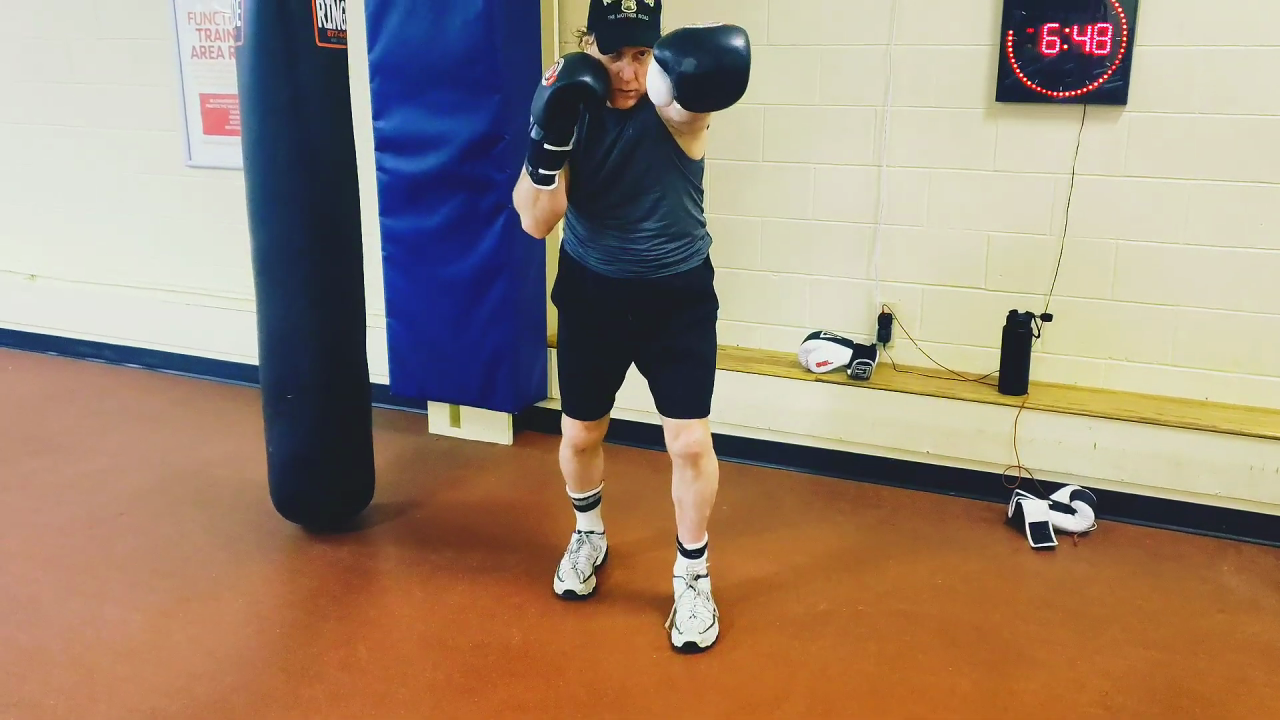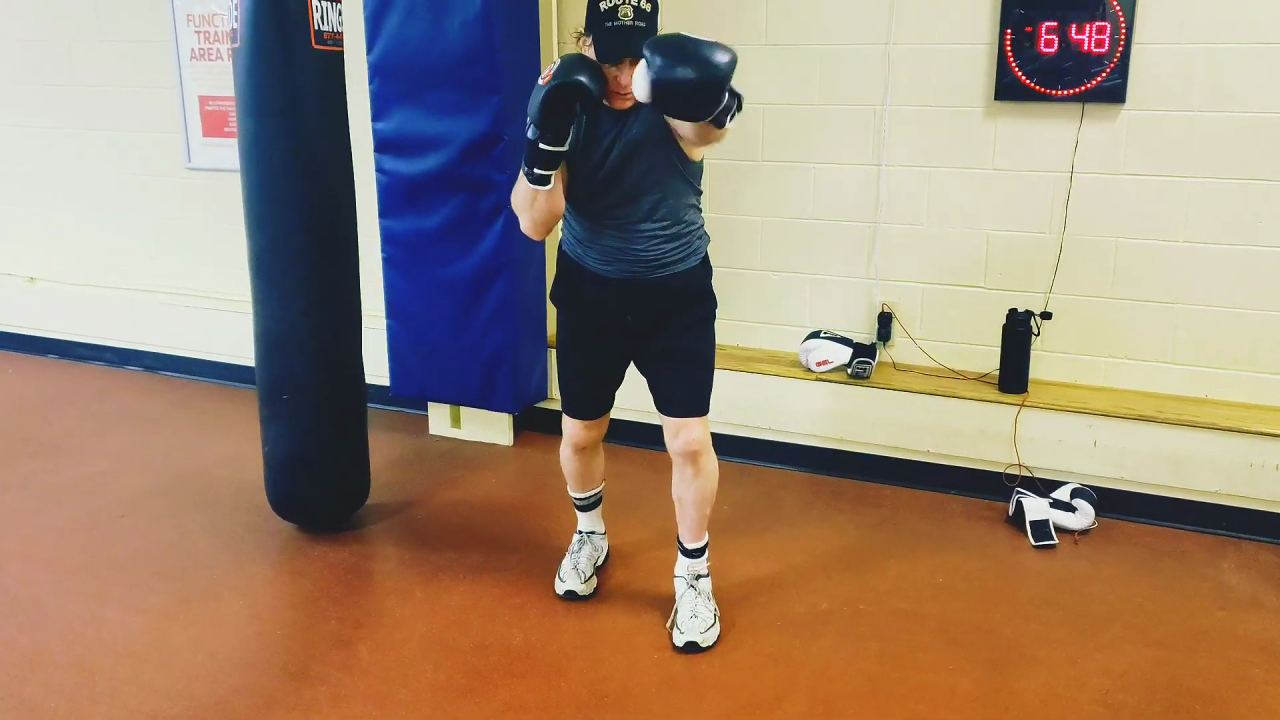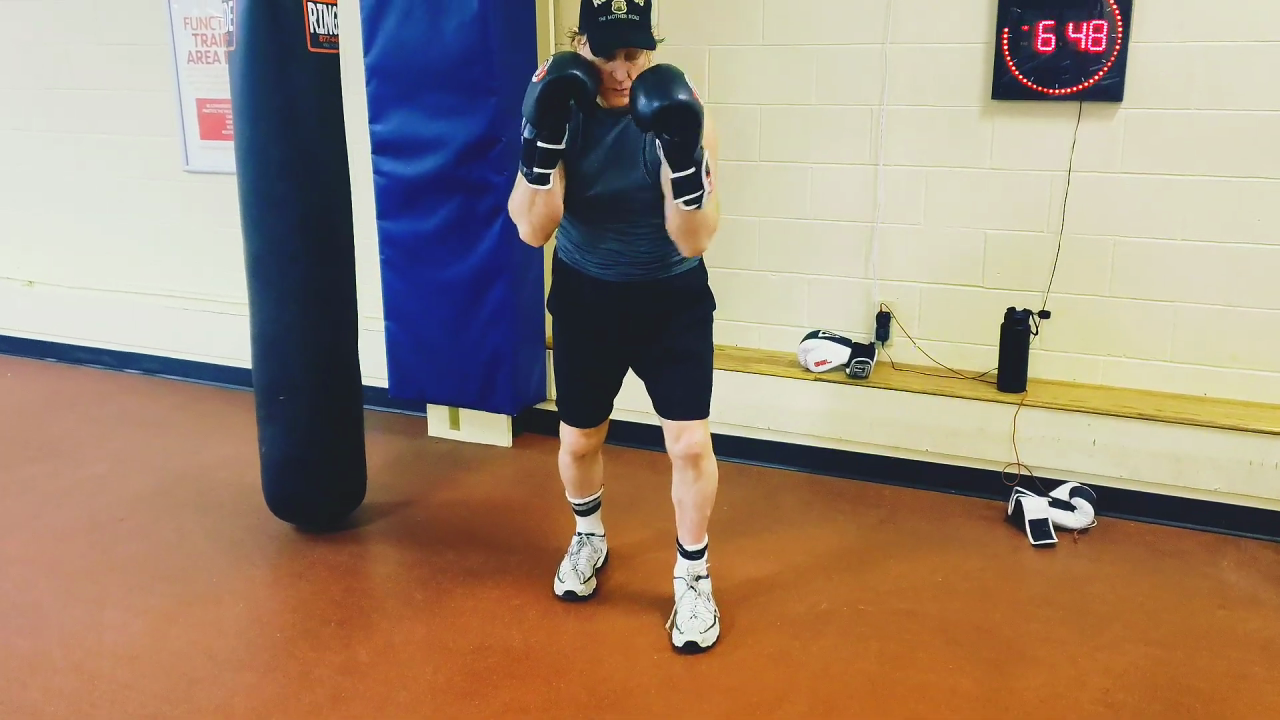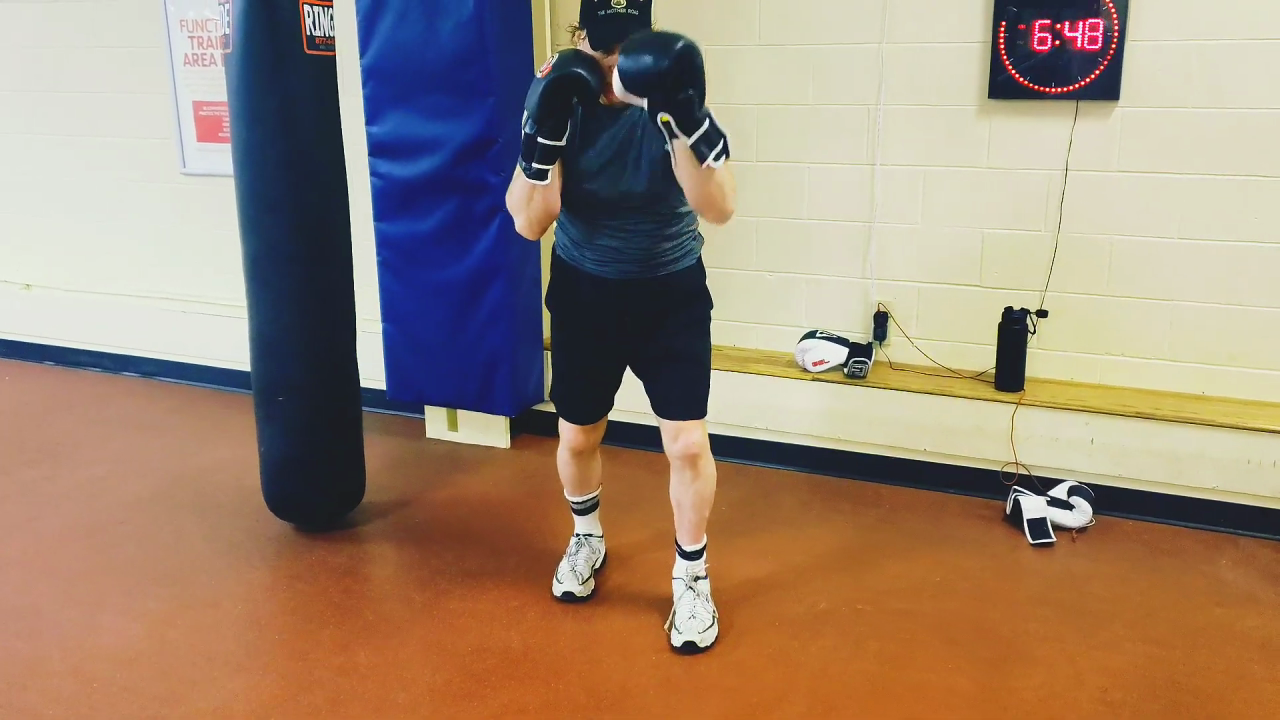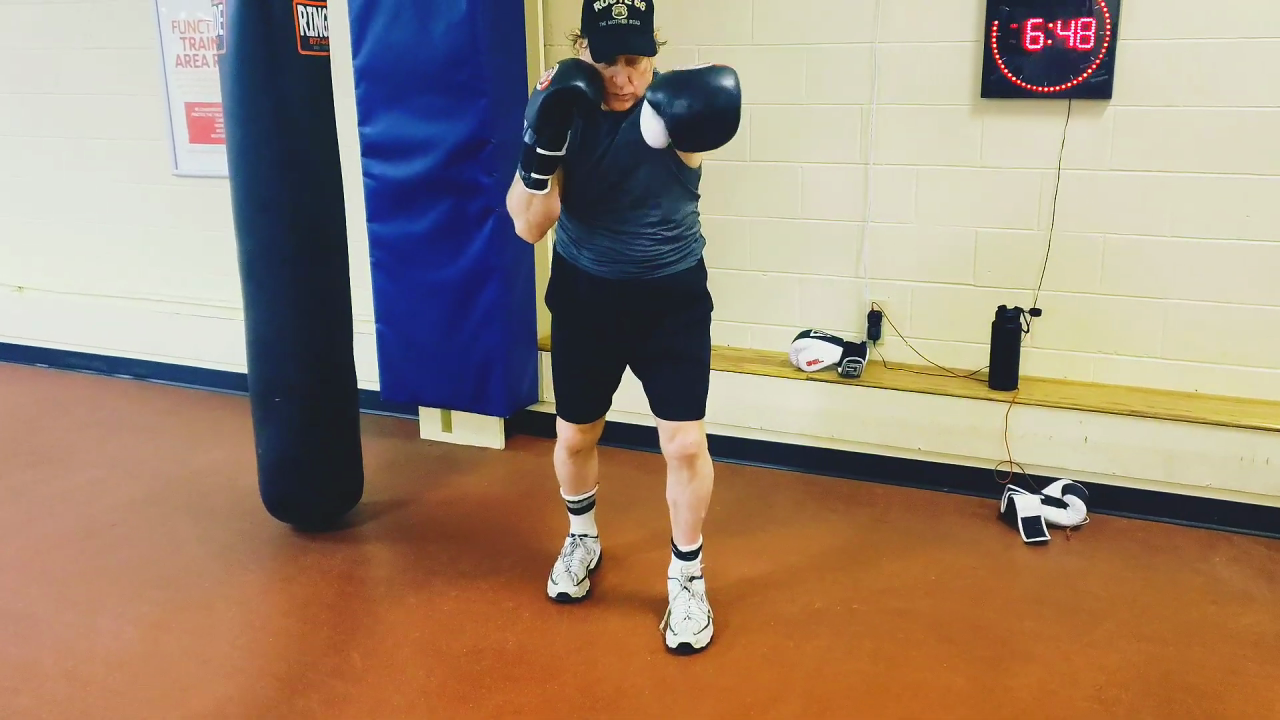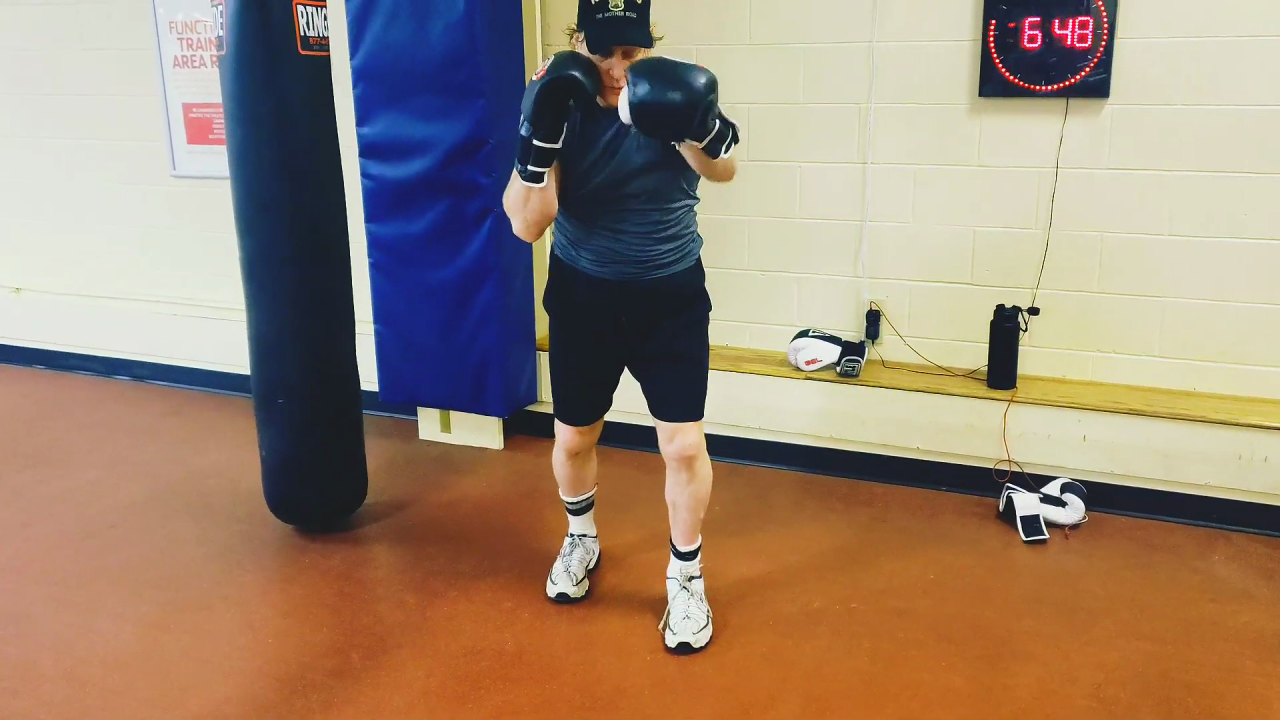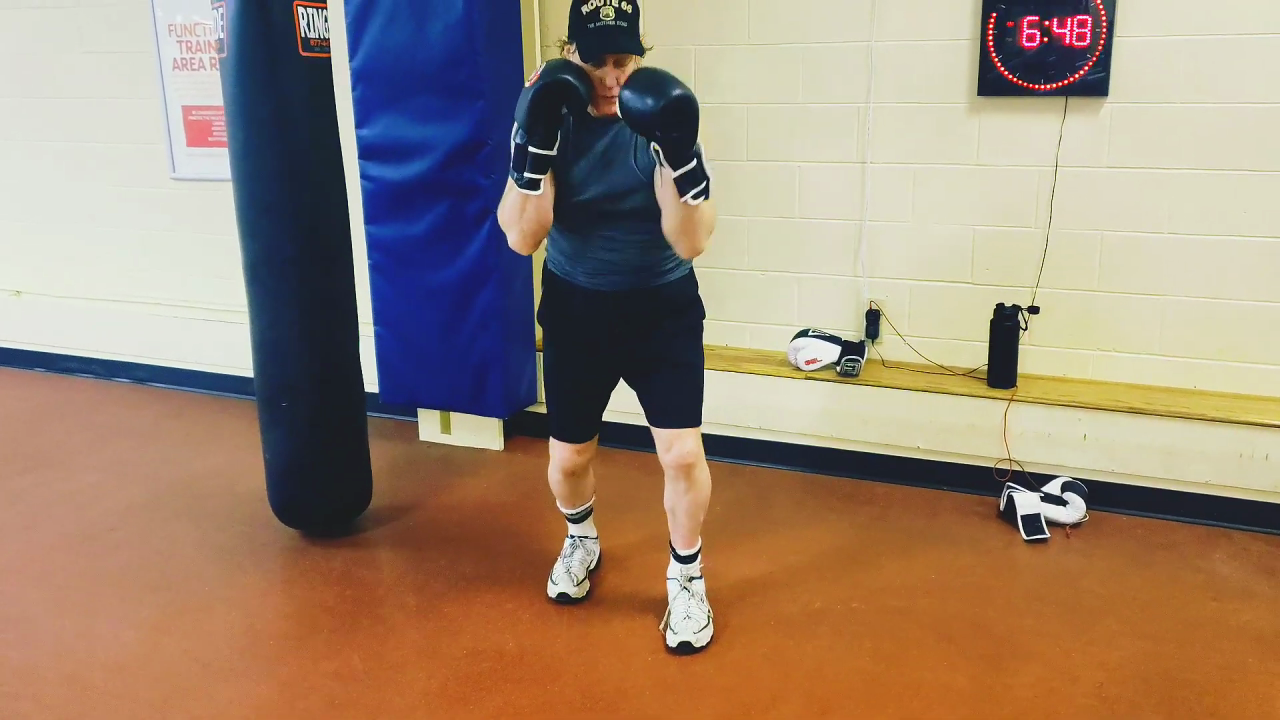
dt=0.3s
person 1, frame 1
left shoulder: (671, 102)
right shoulder: (569, 104)
left elbow: (691, 93)
right elbow: (535, 221)
left wrist: (697, 71)
right wrist: (550, 134)
left hip: (678, 294)
right hip: (592, 293)
left knee: (690, 443)
right knee: (580, 434)
left ankle: (693, 576)
right ankle: (589, 535)
person 1, frame 2
left shoulder: (671, 103)
right shoulder: (568, 106)
left elbow: (708, 127)
right elbow: (534, 223)
left wrist: (709, 96)
right wrist: (545, 135)
left hip: (676, 294)
right hip: (590, 292)
left knee: (690, 441)
right knee: (580, 432)
left ankle: (693, 574)
right ankle: (590, 535)
person 1, frame 3
left shoulder: (677, 112)
right shoulder: (558, 109)
left elbow: (695, 241)
right elbow: (532, 229)
left wrist: (680, 157)
right wrist: (544, 135)
left hip: (674, 299)
right hip: (587, 298)
left knee: (691, 445)
right knee: (578, 440)
left ankle: (693, 577)
right ankle: (589, 538)
person 1, frame 4
left shoulder: (671, 103)
right shoulder: (561, 106)
left elbow: (719, 209)
right elbow: (530, 222)
left wrist: (689, 115)
right wrist: (543, 131)
left hip: (671, 297)
right hip: (585, 295)
left knee: (687, 444)
right knee: (576, 437)
left ankle: (691, 576)
right ankle: (587, 537)
person 1, frame 5
left shoulder: (668, 105)
right shoulder: (561, 107)
left elbow: (704, 113)
right elbow: (528, 226)
left wrist: (696, 108)
right wrist: (542, 141)
left hip: (671, 297)
right hip: (585, 295)
left knee: (685, 444)
right knee: (574, 435)
left ankle: (687, 576)
right ankle: (582, 537)
person 1, frame 6
left shoulder: (663, 104)
right shoulder: (559, 105)
left elbow: (724, 167)
right elbow: (526, 225)
left wrist: (702, 127)
right wrist: (538, 134)
left hip: (669, 299)
right hip: (582, 297)
left knee: (684, 446)
right knee: (572, 438)
left ankle: (686, 576)
right ankle: (581, 538)
person 1, frame 7
left shoulder: (662, 120)
right shoulder: (545, 117)
left elbow: (689, 243)
right elbow: (522, 238)
left wrist: (682, 153)
right wrist: (535, 141)
left hip: (663, 309)
right hip: (576, 310)
left knee: (683, 455)
right knee: (568, 457)
left ankle: (686, 578)
right ankle: (581, 541)
